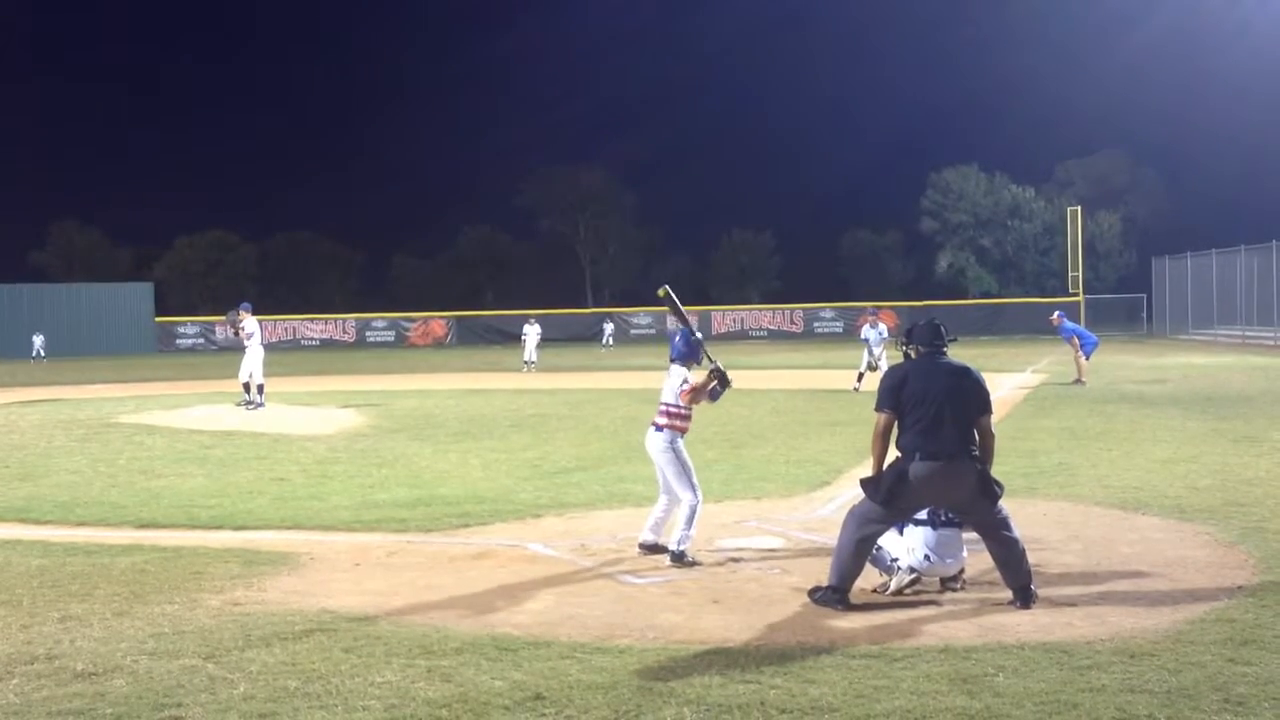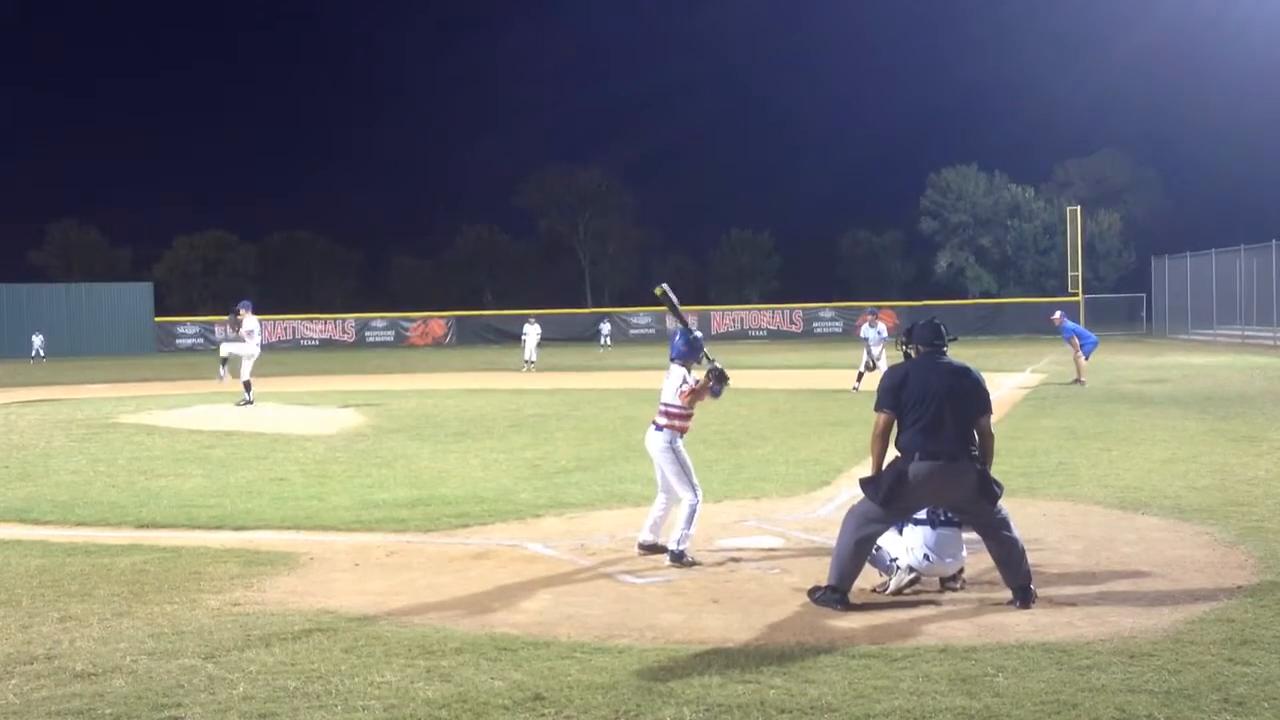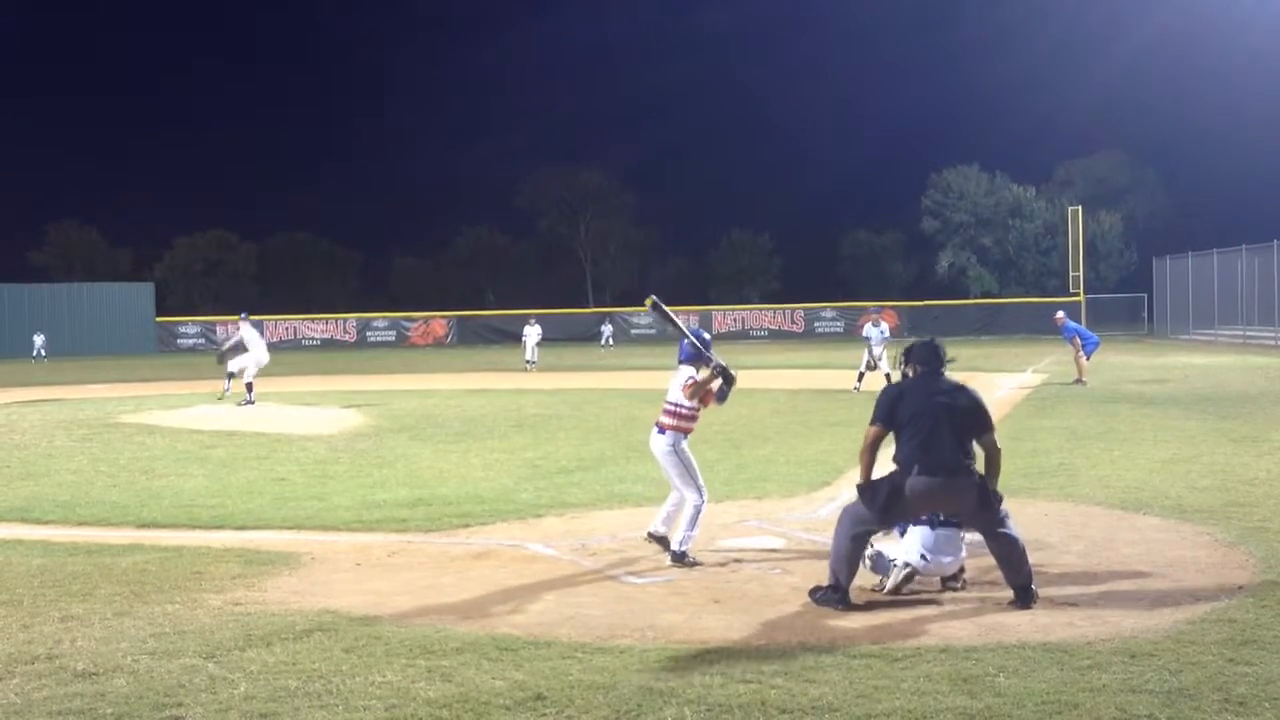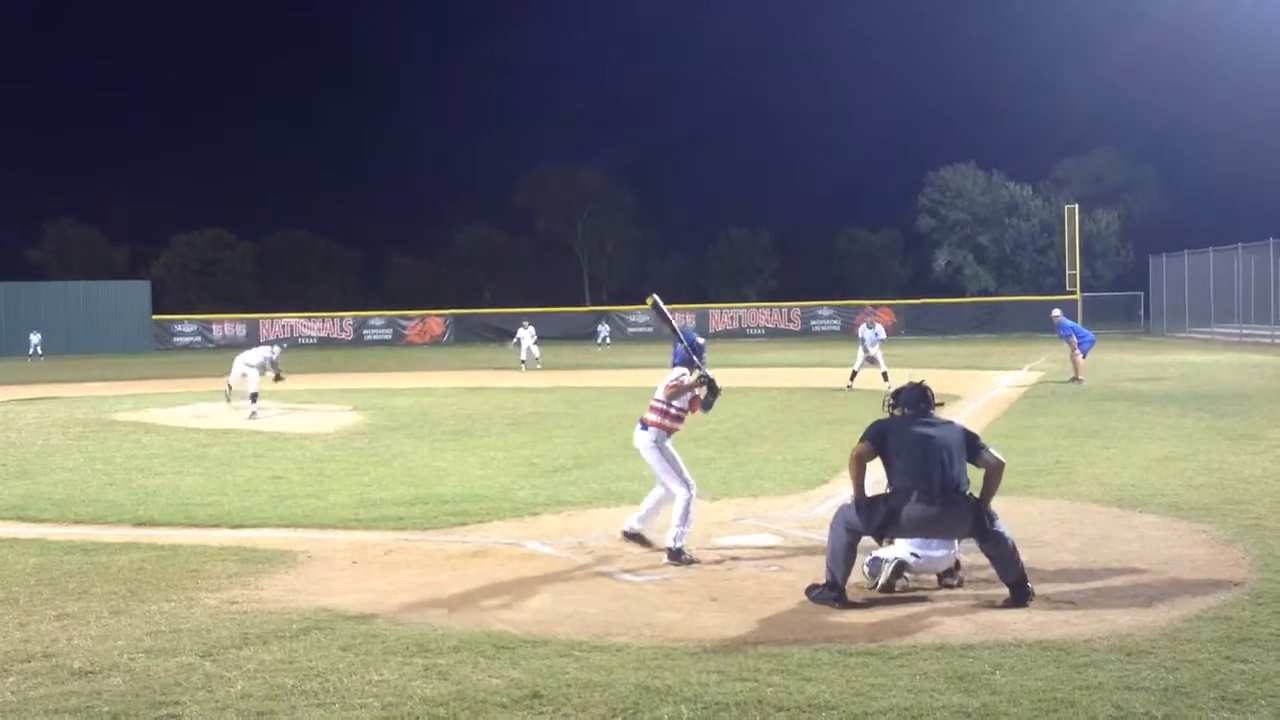
dt=0.5s
person 1, frame 1
left shoulder: (898, 375)
right shoulder: (970, 376)
left elbow: (882, 430)
right elbow: (986, 433)
left wrist: (877, 475)
right wrist: (983, 475)
left hip: (915, 471)
right hip: (963, 471)
left knee: (861, 522)
right knee: (997, 526)
left ankle: (836, 591)
right ankle: (1023, 590)
person 1, frame 2
left shoulder: (898, 375)
right shoulder: (970, 376)
left elbow: (881, 430)
right elbow: (986, 434)
left wrist: (876, 476)
right wrist: (982, 476)
left hip: (915, 470)
right hip: (962, 471)
left knee: (861, 521)
right knee: (996, 525)
left ankle: (835, 591)
right ankle: (1023, 590)
person 1, frame 3
left shoulder: (896, 392)
right shoulder: (967, 395)
left elbow: (871, 441)
right elbow: (993, 449)
left wrist: (864, 486)
right wrist: (989, 492)
left hip: (914, 484)
right hip: (962, 485)
left knee: (853, 519)
right knee: (996, 521)
left ankle: (837, 592)
right ankle: (1024, 590)
person 1, frame 4
left shoulder: (885, 426)
right shoulder: (955, 429)
left elbow: (858, 456)
right elbow: (996, 463)
left wrist: (860, 501)
right wrist: (981, 505)
left hip: (909, 512)
right hip: (957, 516)
left knee: (846, 518)
right knee: (987, 521)
left ankle: (833, 590)
right ankle: (1020, 589)
person 2, frame 1
left shoulder: (679, 372)
right shoulder: (680, 373)
left elbow: (708, 397)
right elbow: (689, 399)
left wrist: (719, 384)
right wrist: (709, 377)
left hip: (659, 437)
right hip: (667, 440)
left knee: (670, 494)
right knee: (692, 496)
left ankle: (648, 541)
right ankle: (677, 551)
person 2, frame 2
left shoulder: (680, 372)
right shoulder: (679, 373)
left elbow: (710, 394)
right elbow: (688, 401)
left wrist: (717, 381)
right wrist: (708, 378)
left hip: (658, 437)
right hip: (667, 440)
left knee: (667, 493)
right knee: (692, 496)
left ankle: (647, 541)
right ankle: (676, 551)
person 2, frame 3
left shoulder: (690, 373)
right shoulder: (688, 372)
left elbow: (715, 399)
right elbow: (690, 394)
left wrist: (725, 382)
right wrist: (711, 376)
left hip: (664, 438)
right hip: (670, 441)
left knee: (682, 491)
right knee: (697, 496)
left ankle: (657, 531)
right ankle: (678, 552)
person 2, frame 4
left shoulder: (686, 377)
right shoulder: (682, 374)
left elbow: (701, 407)
right elbow: (669, 394)
left wrist: (710, 392)
right wrist: (695, 383)
left hip: (648, 436)
right hip: (653, 438)
left knee: (667, 487)
right knee: (686, 490)
left ankle: (634, 528)
right ankle: (674, 549)
